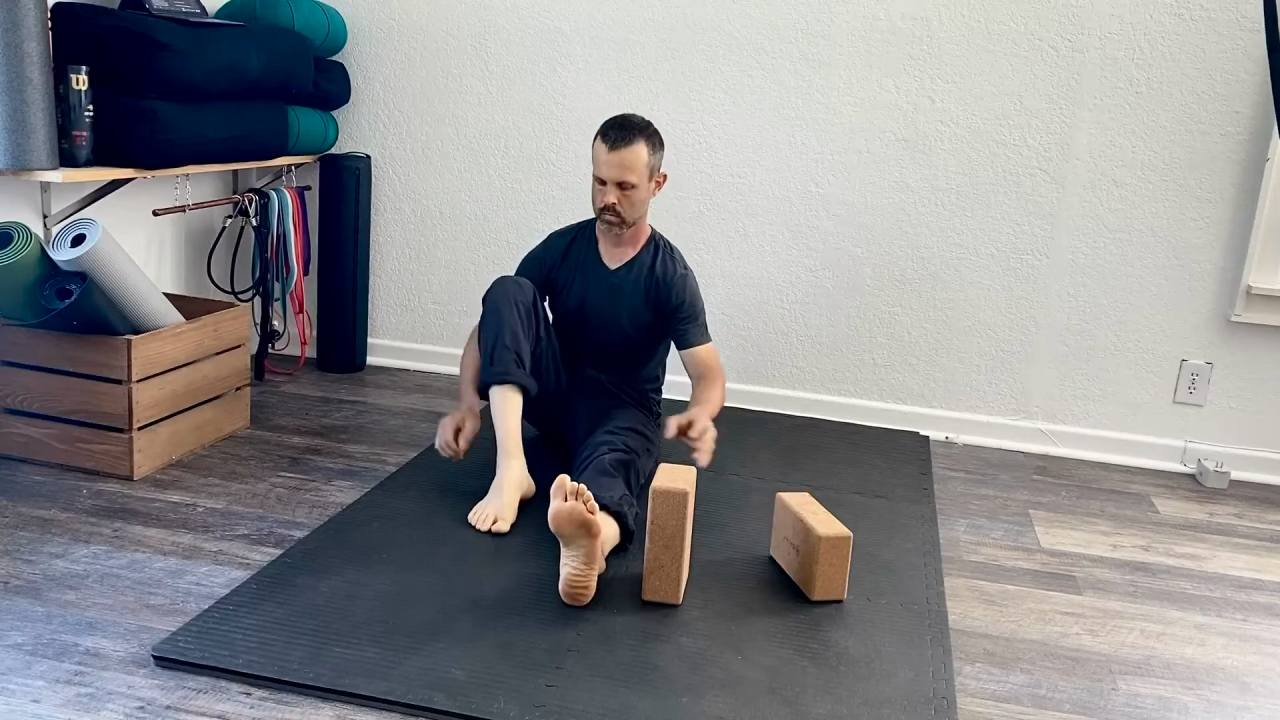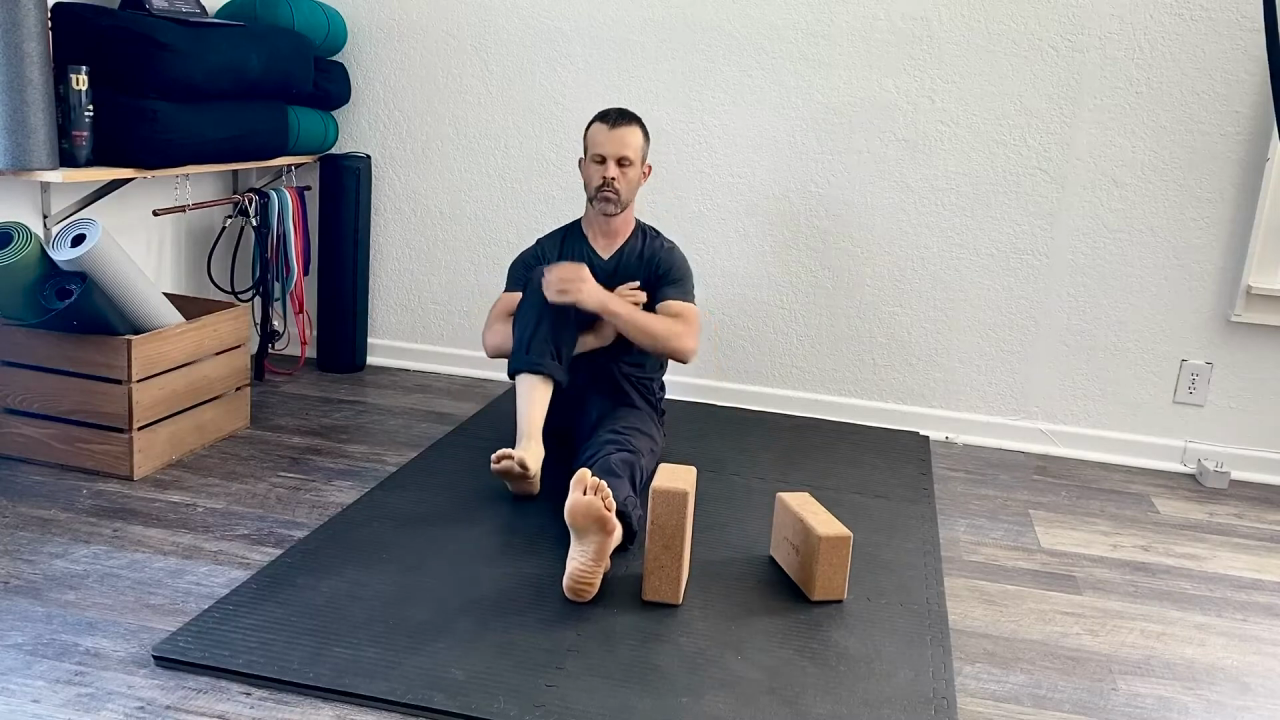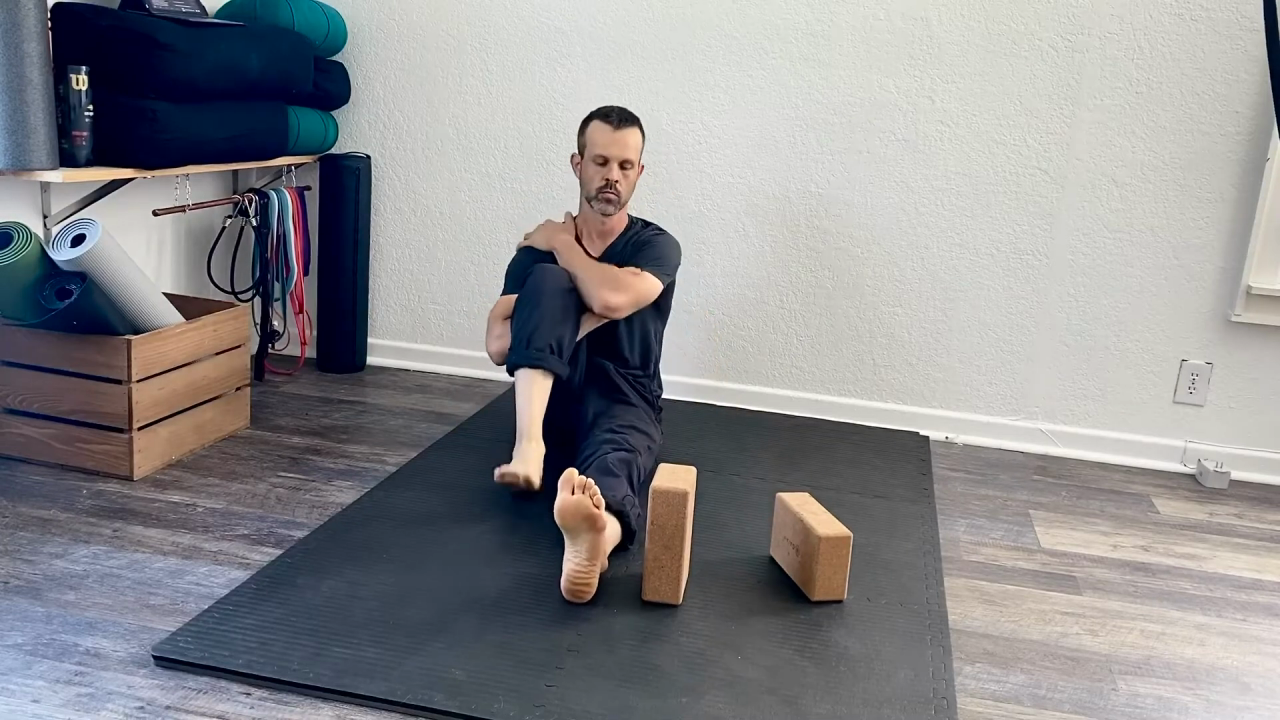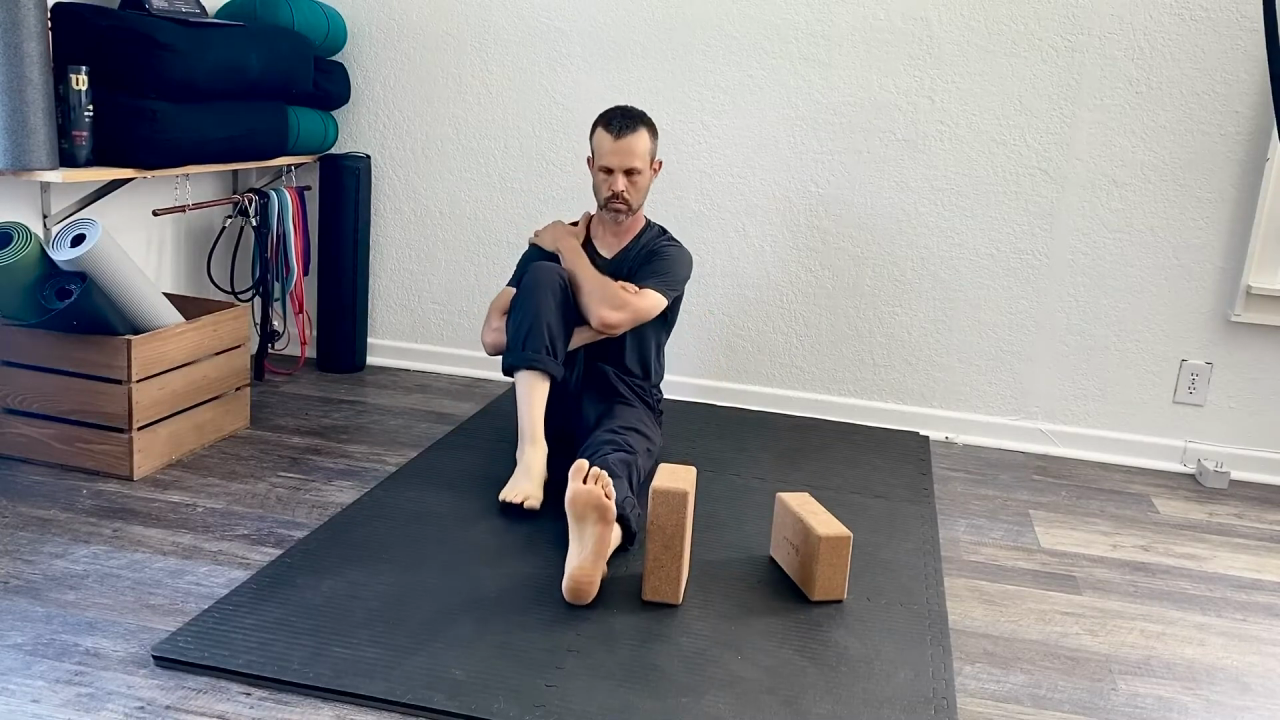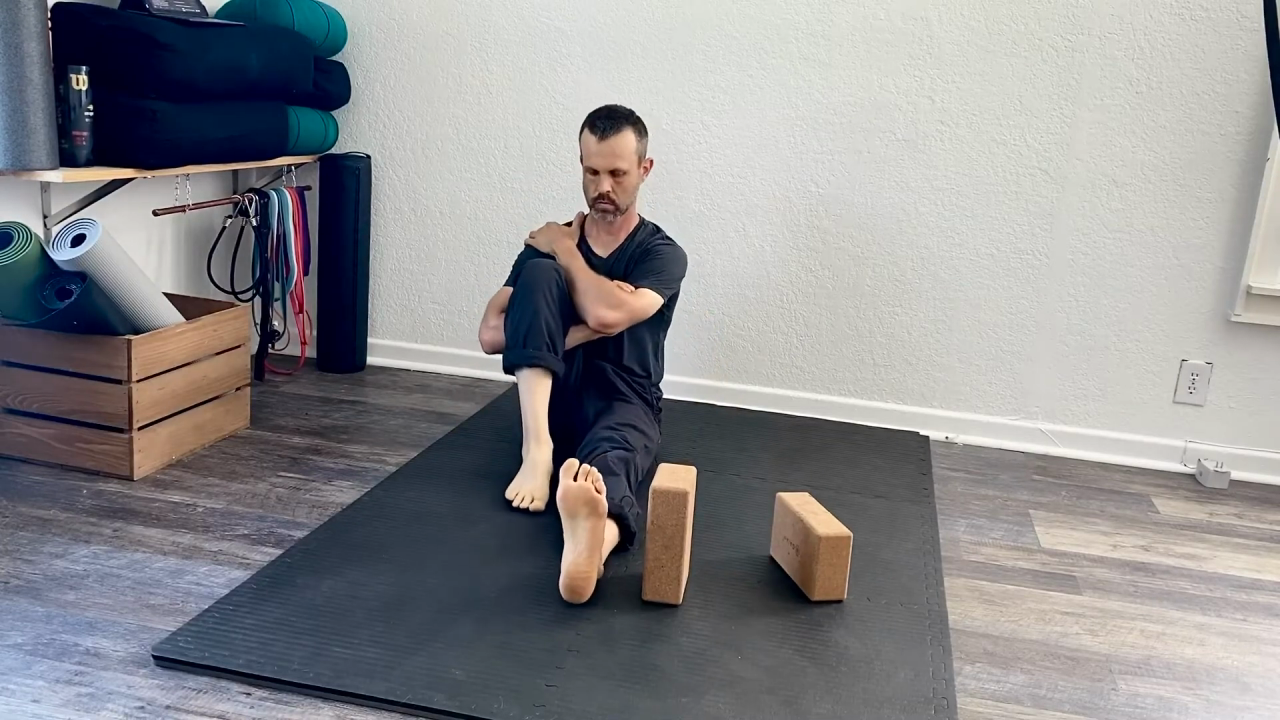
dt=0.7s
person 1, frame 1
left shoulder: (670, 275)
right shoulder: (560, 249)
left elbow: (709, 375)
right elbow: (495, 322)
left wrist: (698, 417)
right wrist: (467, 406)
left hip: (623, 410)
right hip: (554, 393)
left knee: (606, 471)
right knee: (508, 291)
left ankle: (590, 544)
right ankle: (511, 471)
person 1, frame 2
left shoulder: (662, 256)
right shoulder: (547, 251)
left elbow: (684, 343)
right elbow: (495, 339)
left wrist: (601, 301)
right wrist: (597, 330)
left hip: (627, 406)
right hip: (556, 400)
left knee: (613, 466)
right knee: (542, 282)
left ankle: (597, 540)
right ankle: (531, 446)
person 1, frame 3
left shoulder: (656, 246)
right shoulder: (537, 252)
left elbow: (613, 299)
right elbow: (497, 345)
left wrist: (562, 242)
right wrist: (592, 316)
left hip: (624, 406)
right hip: (553, 401)
left knee: (610, 469)
right knee: (548, 280)
left ankle: (593, 542)
right ankle: (530, 448)
person 1, frame 4
left shoulder: (668, 256)
right shoulder: (550, 246)
left elbow: (609, 314)
right elbow: (493, 335)
left wrist: (568, 246)
right wrist: (590, 330)
left hip: (624, 408)
right hip: (553, 404)
left knee: (611, 467)
right knee: (543, 278)
left ankle: (592, 548)
right ankle: (532, 451)
person 1, frame 5
left shoulder: (662, 254)
right shoulder: (546, 246)
left elbow: (608, 314)
right elbow: (490, 334)
left wrist: (565, 249)
right wrist: (585, 330)
left hip: (622, 405)
right hip: (553, 400)
left knee: (608, 465)
right knee: (540, 276)
left ankle: (590, 546)
right ankle: (538, 448)
